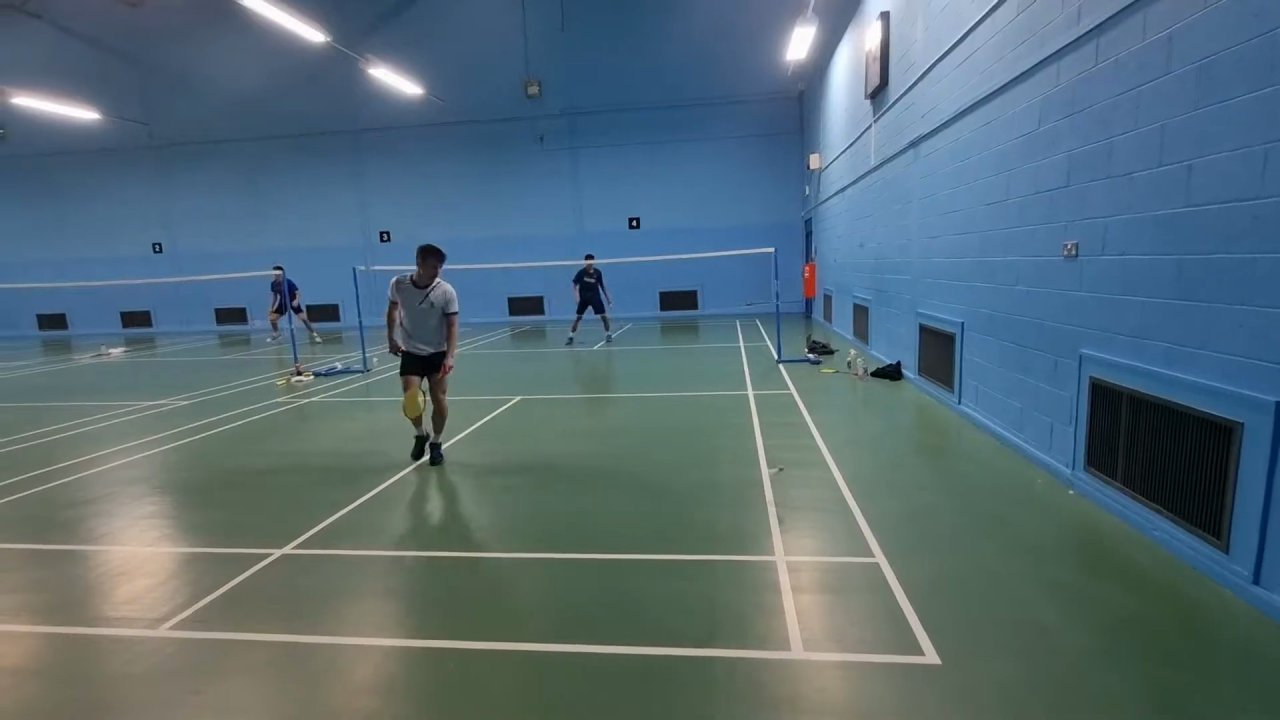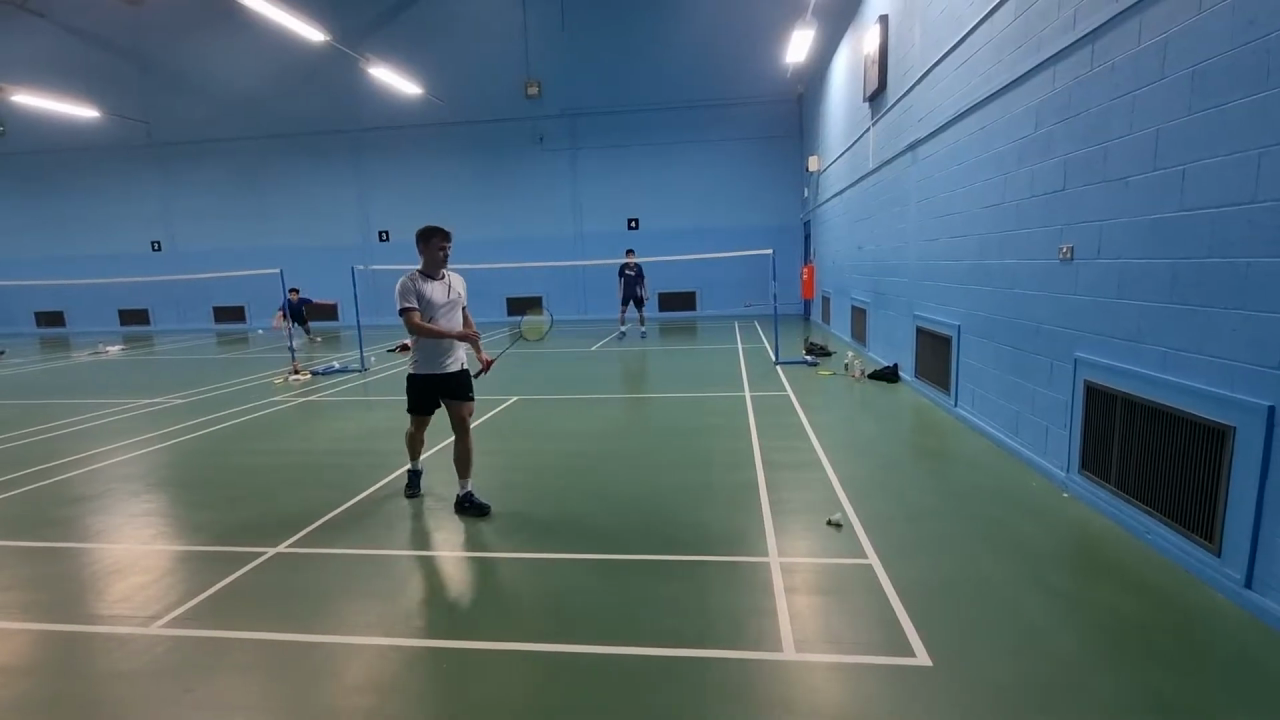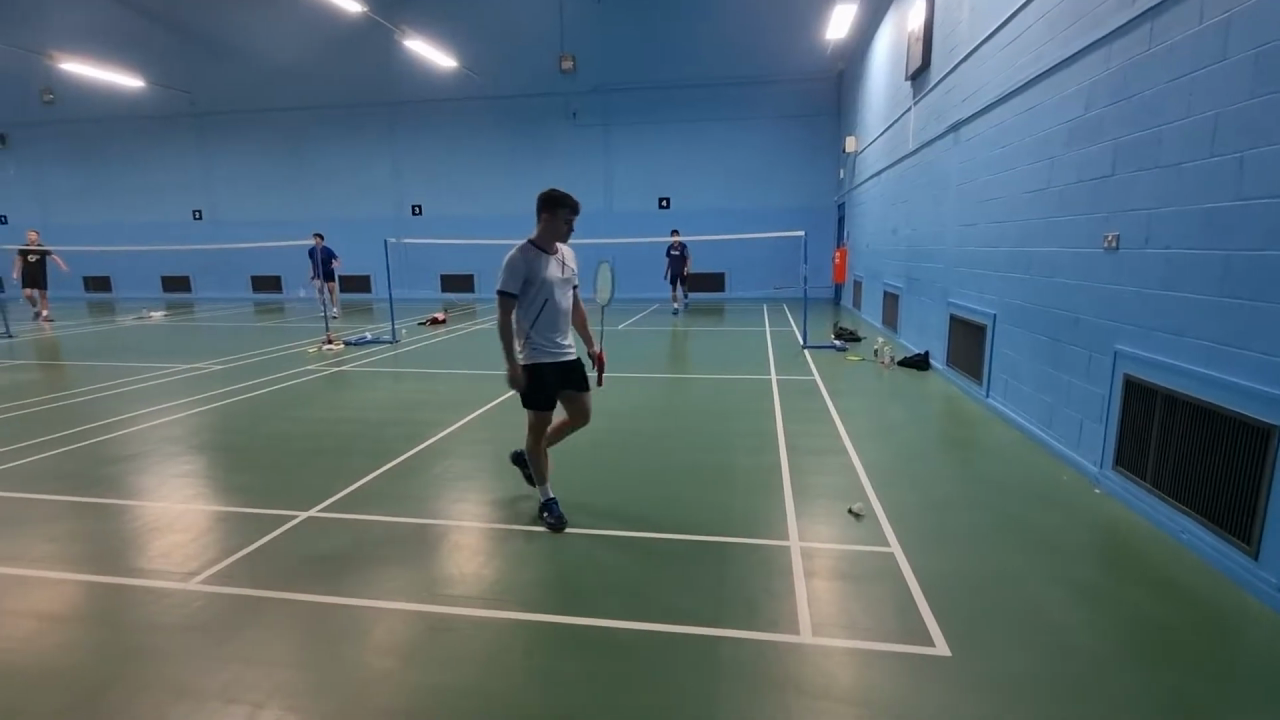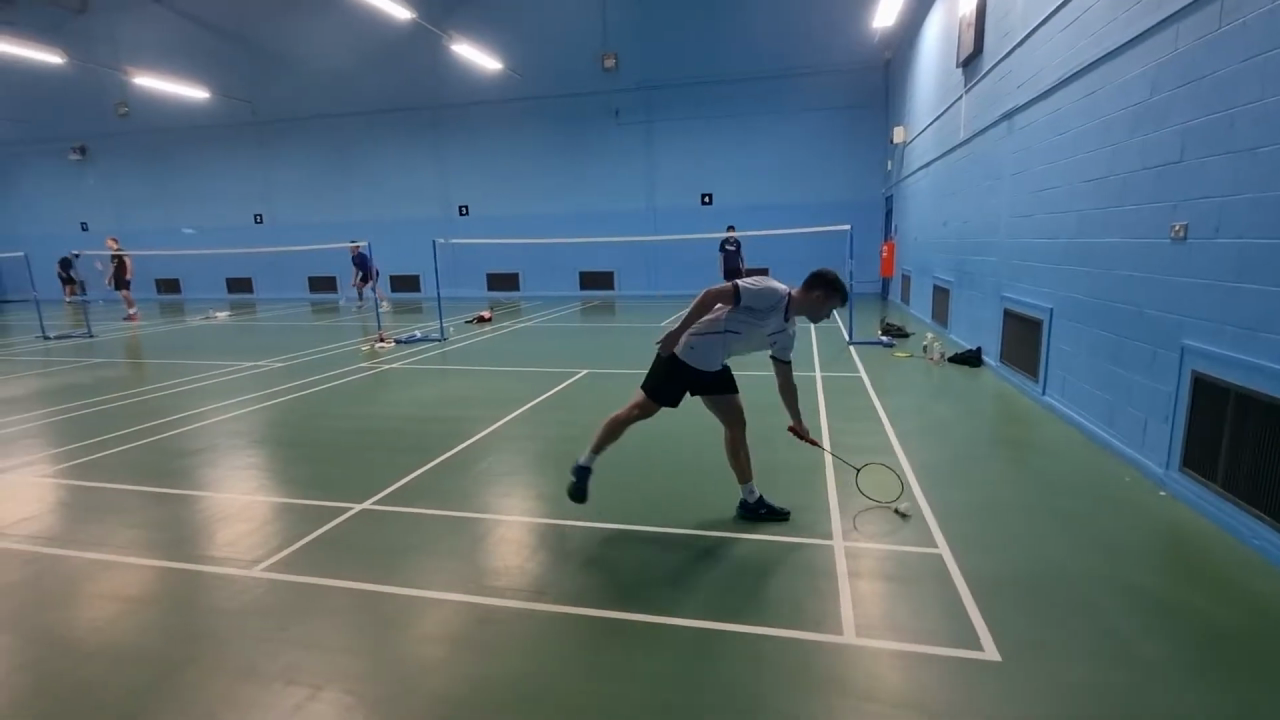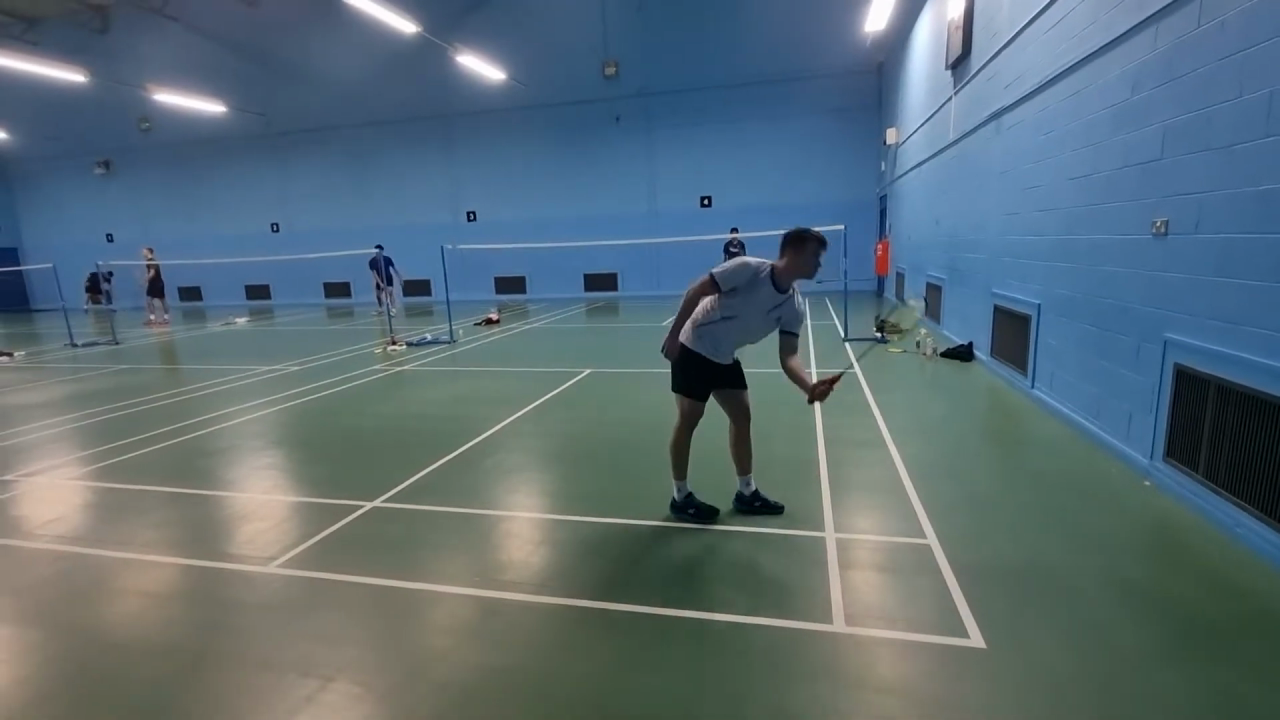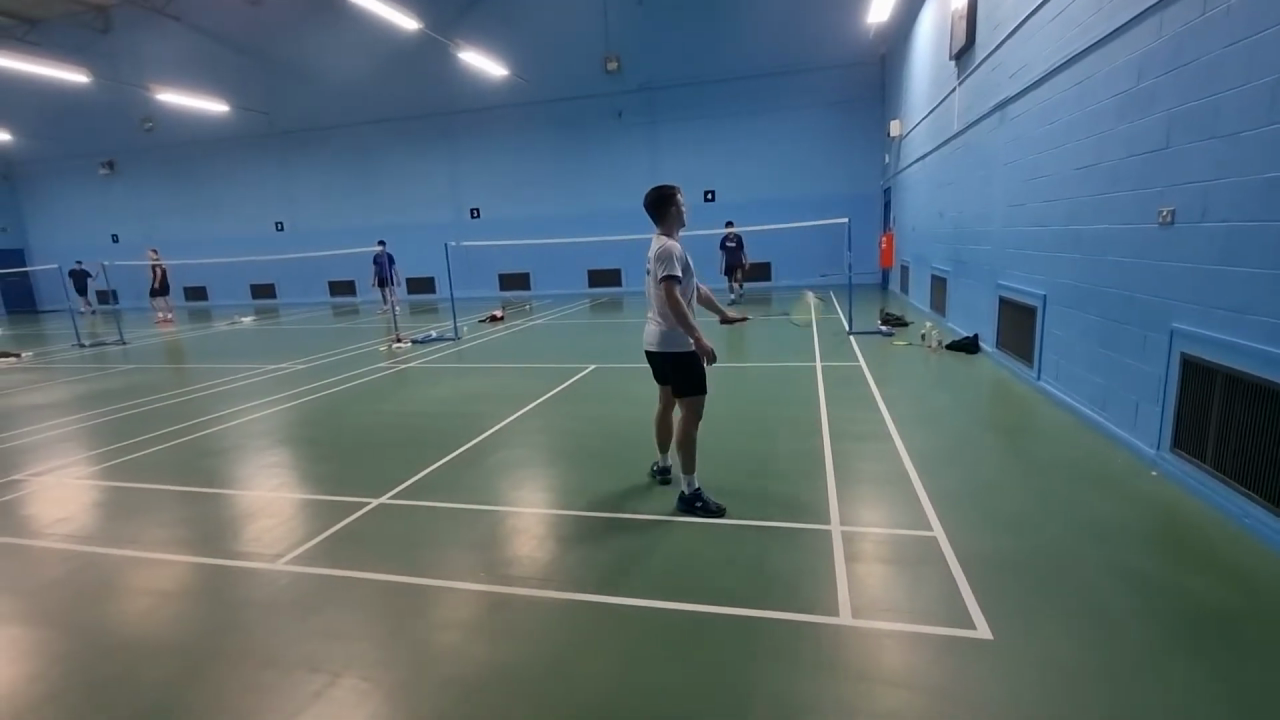
dt=0.7s
person 1, frame 1
left shoulder: (446, 292)
right shoulder: (398, 284)
left elbow: (452, 326)
right elbow: (392, 308)
left wrist: (449, 356)
right wrist: (391, 337)
left hip: (437, 353)
right hip: (410, 352)
left knee: (439, 397)
right knee: (411, 396)
left ankle: (436, 443)
right ankle: (420, 435)
person 1, frame 2
left shoulder: (457, 281)
right shoulder: (409, 284)
right elbow: (414, 325)
left wrist: (480, 352)
right wrist: (455, 335)
left hip: (456, 369)
right hip: (423, 372)
left knee: (463, 427)
right knee: (417, 427)
left ankle: (465, 494)
right ankle: (415, 470)
person 1, frame 3
left shoulder: (568, 255)
right shoulder: (519, 259)
right elbow: (504, 314)
left wrist: (591, 344)
right wrist: (512, 364)
left hip: (568, 354)
right hip: (536, 359)
left knee: (581, 416)
right knee: (540, 426)
left ankle: (526, 455)
right ankle: (546, 500)
person 1, frame 4
left shoulder: (785, 331)
right shoulder: (773, 293)
left elbow: (785, 379)
right elbow: (713, 294)
left wrist: (797, 420)
right wrist: (679, 332)
left hip: (712, 364)
right hip: (685, 353)
left knee: (736, 423)
right knee: (638, 411)
left ankle: (750, 500)
right ankle: (585, 466)
person 1, frame 5
left shoulder: (793, 307)
right shoulder: (748, 269)
left elbow: (789, 356)
right elbow: (696, 291)
left wrist: (810, 387)
right wrist: (673, 335)
left hip: (723, 358)
right hip: (693, 348)
left knee: (742, 417)
right knee: (688, 420)
left ankle: (746, 492)
right ankle: (681, 497)
person 1, frame 6
left shoulder: (662, 246)
right shoulder: (671, 248)
left elbow: (694, 288)
right elbow: (672, 298)
left wrist: (723, 312)
right wrist: (700, 340)
left hip: (655, 343)
right hip: (677, 346)
left knee: (667, 402)
right knee: (693, 413)
left ankle: (663, 464)
right ankle: (691, 492)
